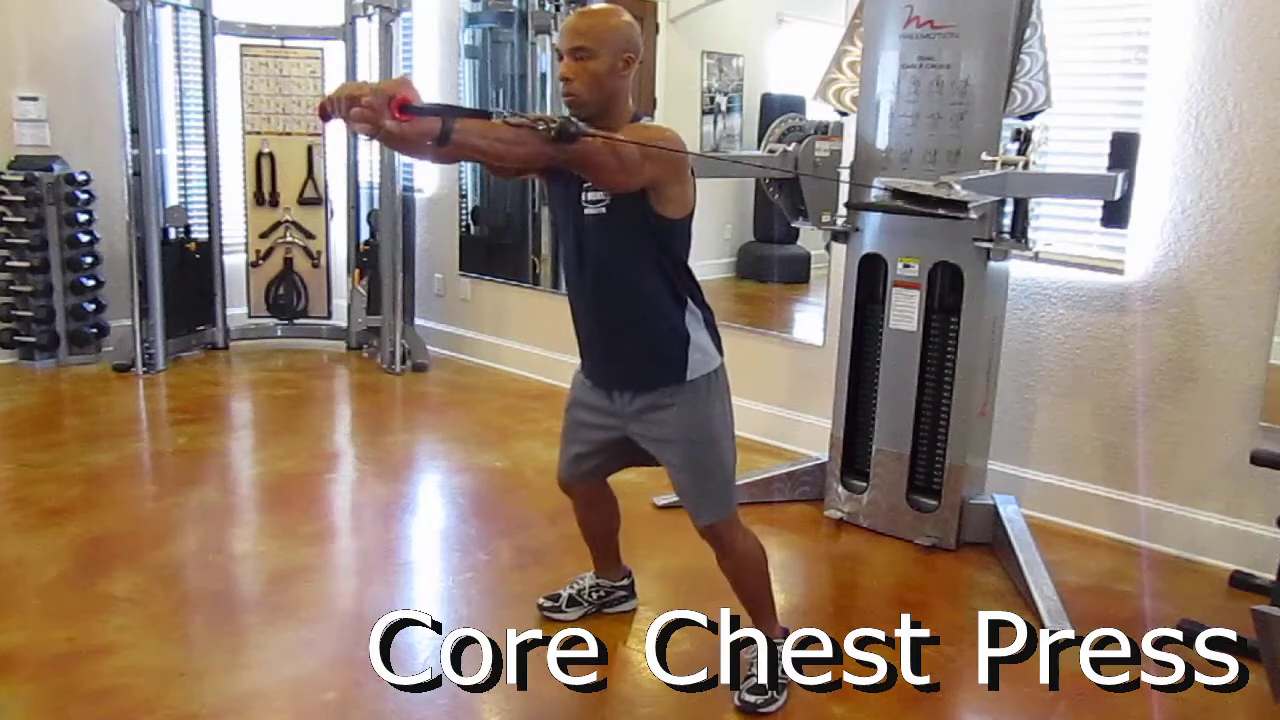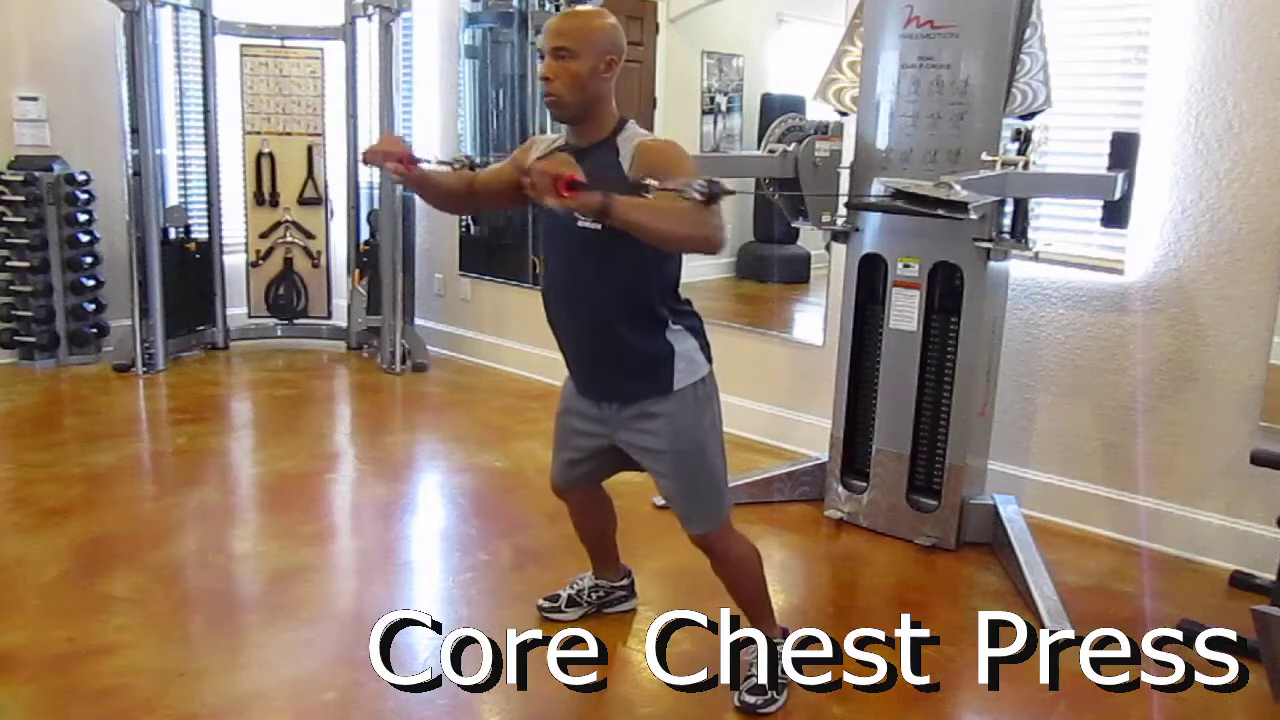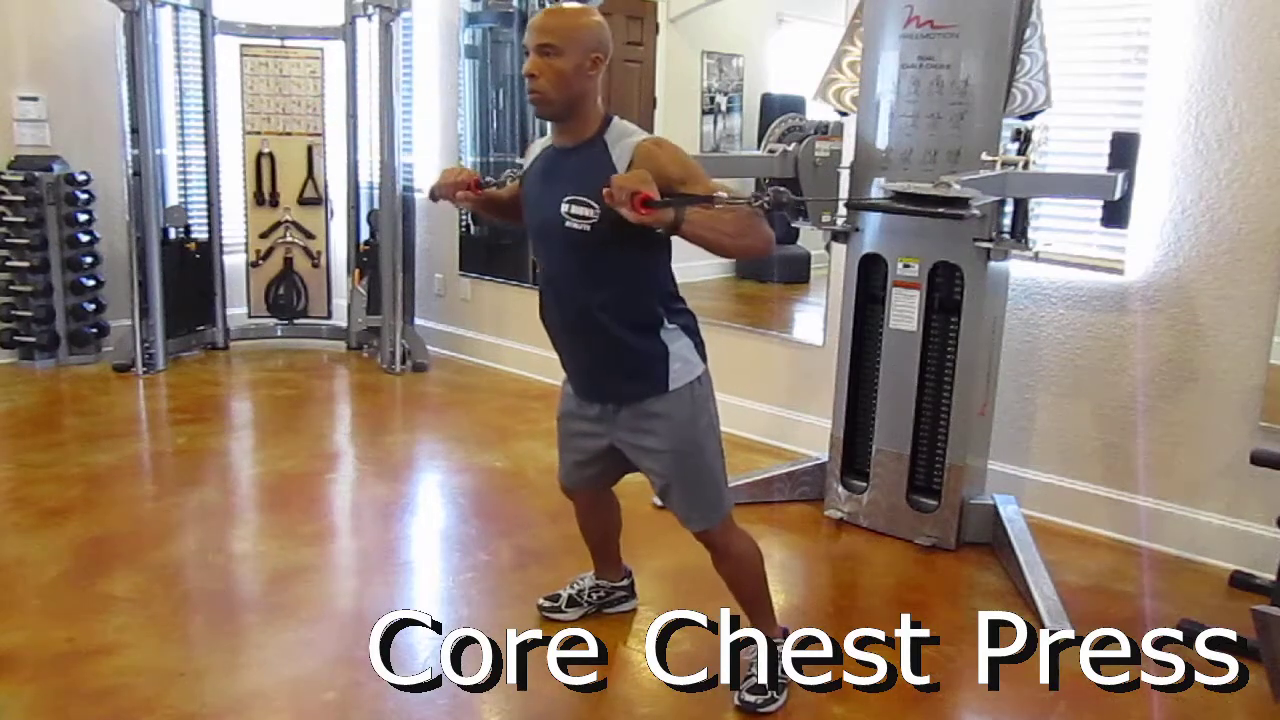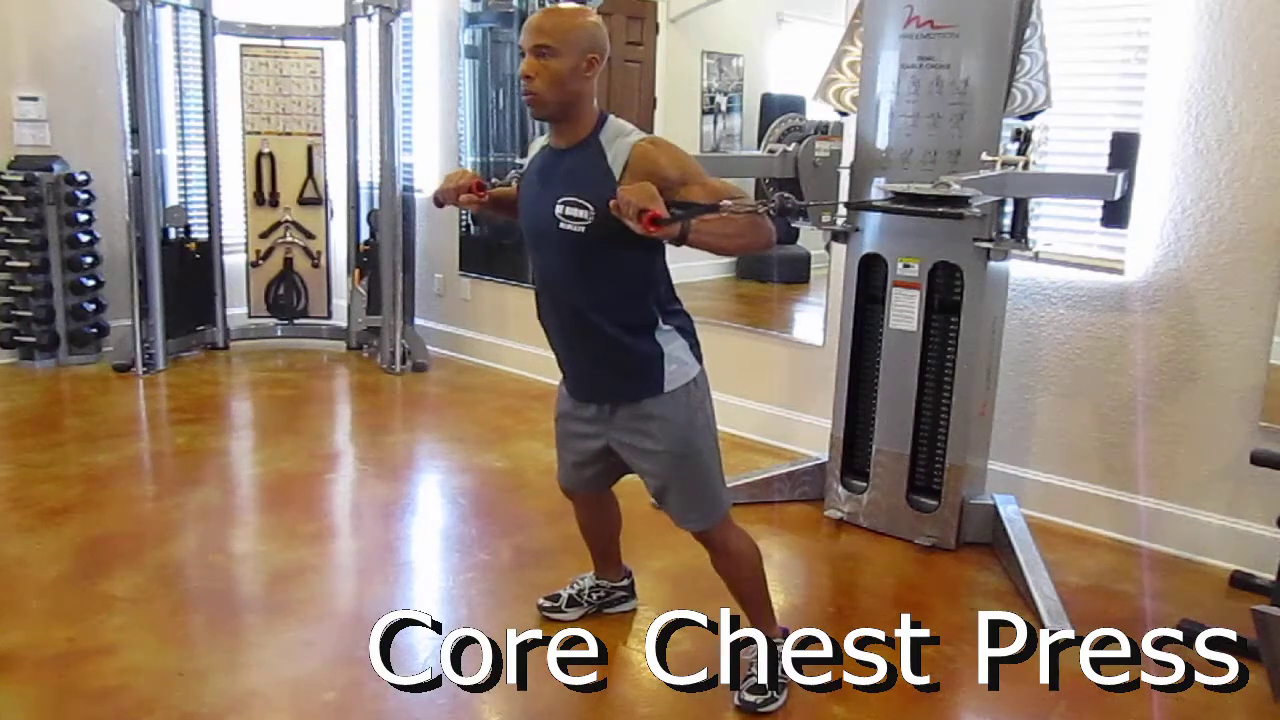
dt=0.4s
person 1, frame 1
left shoulder: (656, 149)
right shoulder: (554, 140)
left elbow: (560, 151)
right elbow: (459, 143)
left wrist: (435, 126)
right wrist: (378, 119)
left hip: (677, 378)
right hip: (602, 373)
left knee: (716, 521)
right knee: (578, 477)
left ankle: (769, 643)
right ankle: (611, 583)
person 1, frame 2
left shoulder: (651, 156)
right shoulder: (541, 153)
left elbow: (705, 230)
right elbow: (469, 196)
left wrist: (598, 202)
right wrist: (413, 174)
left hip: (664, 384)
right hip: (588, 382)
left knee: (708, 528)
right knee: (573, 483)
left ankle: (770, 644)
right ankle: (611, 583)
person 1, frame 3
left shoulder: (645, 156)
right shoulder: (541, 156)
left elbow: (756, 235)
left wrist: (666, 216)
right wrist: (478, 196)
left hip: (659, 384)
right hip: (585, 382)
left knee: (711, 524)
right knee: (582, 486)
left ankle: (770, 644)
right ankle: (612, 584)
person 1, frame 4
left shoulder: (641, 157)
right shoulder: (539, 157)
left elbow: (758, 229)
left wrist: (672, 224)
right wrist: (484, 198)
left hip: (654, 385)
right hip: (582, 383)
left knee: (709, 524)
right knee: (582, 488)
left ankle: (769, 644)
right ankle: (611, 584)
